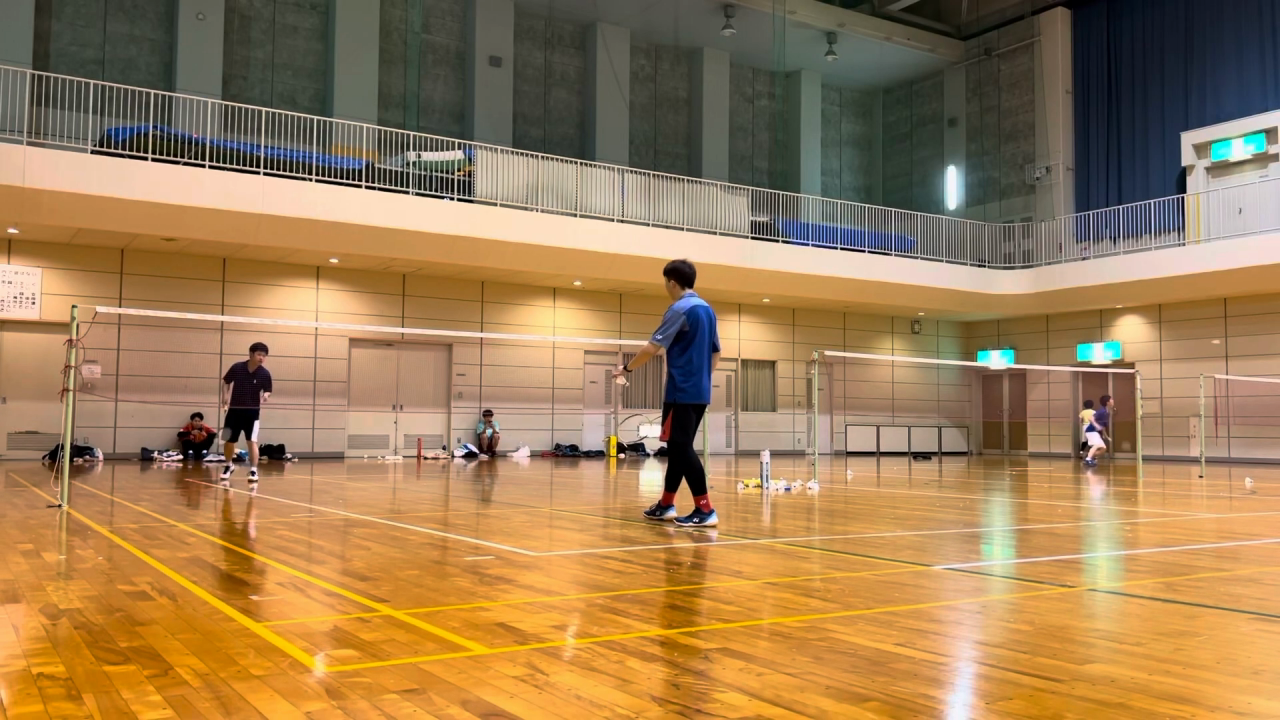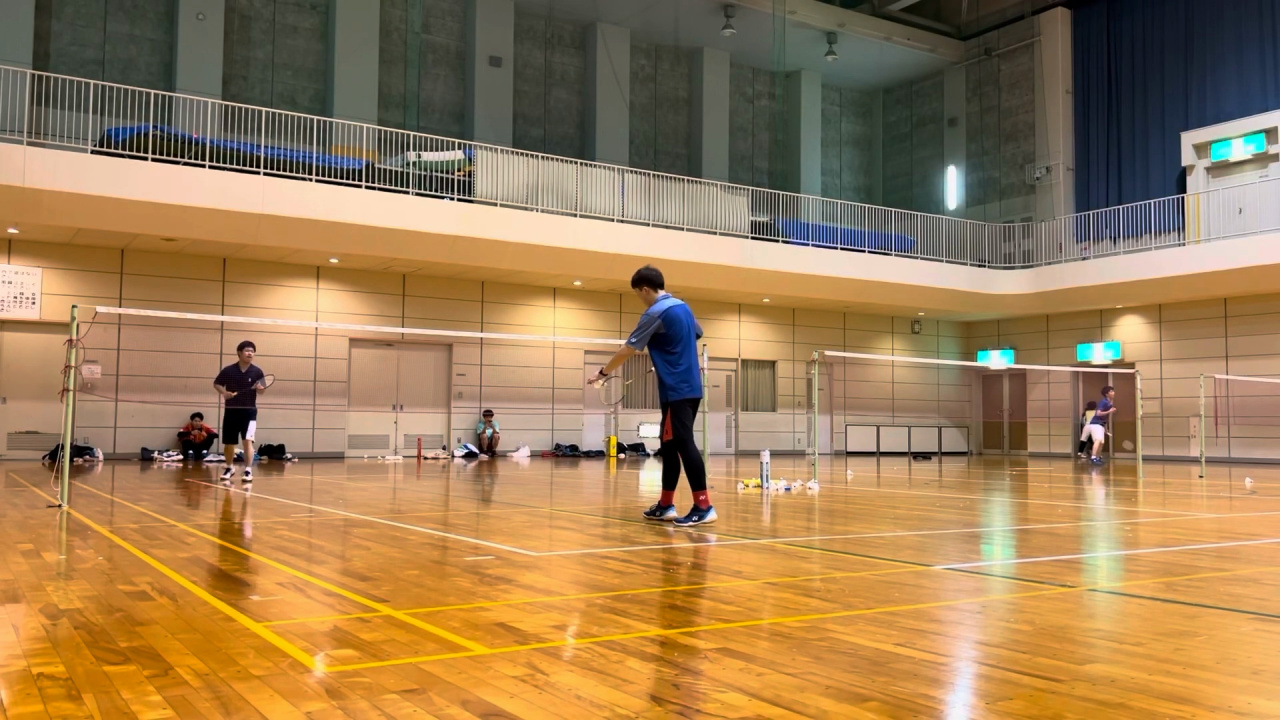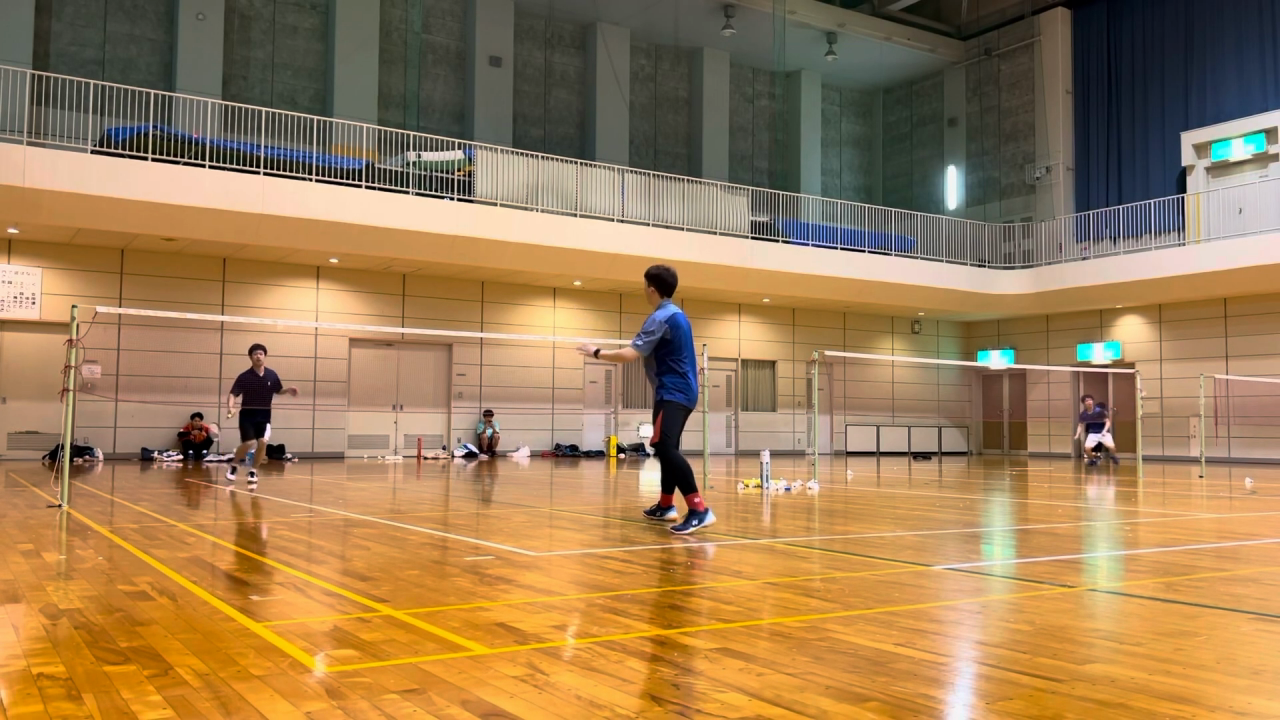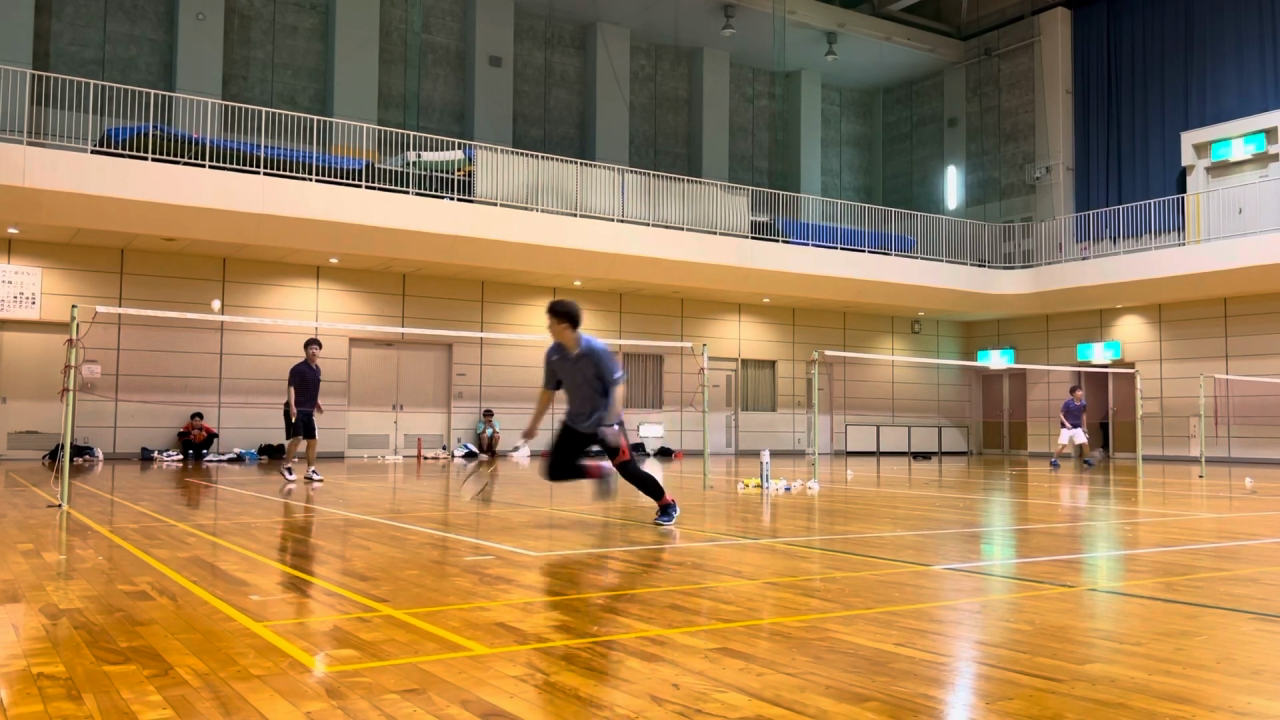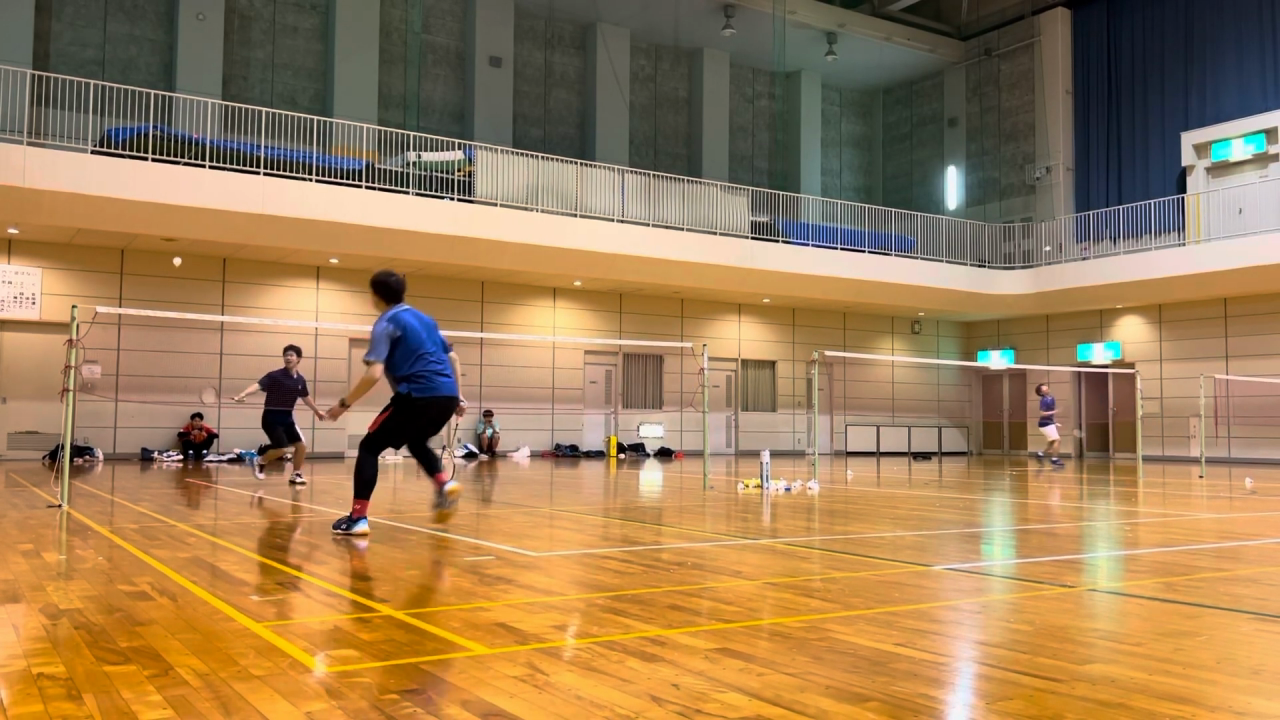
dt=1s
person 1, frame 1
left shoulder: (680, 309)
right shoulder: (707, 310)
left elbow: (652, 348)
right elbow: (716, 352)
left wrist: (627, 368)
left hip: (682, 391)
right hip: (699, 391)
left knee: (682, 448)
right knee: (677, 447)
left ankle: (705, 510)
right ankle: (666, 505)
person 1, frame 2
left shoulder: (656, 313)
right shoulder: (683, 307)
left elbow: (628, 350)
right elbow: (696, 335)
left wrist: (603, 373)
left hip: (676, 390)
right hip: (690, 387)
left knee: (683, 444)
right knee: (669, 444)
left ankle: (703, 507)
right ankle: (666, 505)
person 1, frame 3
left shoulder: (660, 318)
right shoulder: (676, 315)
left elbow: (630, 354)
left wrist: (596, 352)
left hip: (672, 393)
right hip: (683, 392)
left knee: (665, 448)
right knee: (667, 449)
left ankle: (699, 510)
right ankle: (666, 505)
person 1, frame 4
left shoulder: (595, 350)
right shoulder: (554, 354)
left elbow: (617, 386)
right elbow: (548, 391)
left wrist: (612, 422)
right wrist: (534, 423)
left hip: (604, 421)
right hip: (575, 423)
left knee: (628, 469)
right knee: (555, 472)
left ankle: (667, 504)
right ankle: (600, 471)
person 1, frame 5
left shoulder: (386, 323)
right shoulder: (425, 320)
left elbow: (374, 374)
right elbow: (452, 358)
left wrist: (343, 404)
right wrist: (457, 396)
left hip: (416, 396)
right hip: (447, 396)
left knee: (369, 447)
right knee: (416, 442)
left ankle: (358, 516)
right ankle: (444, 485)
